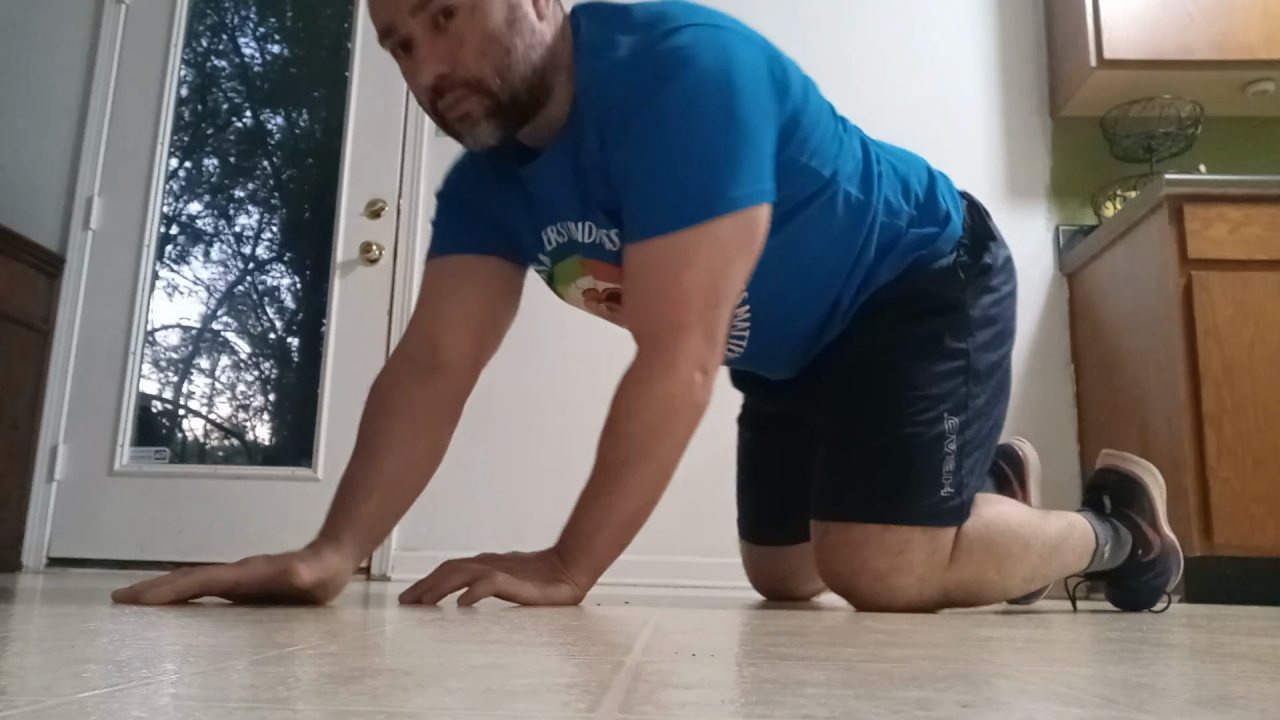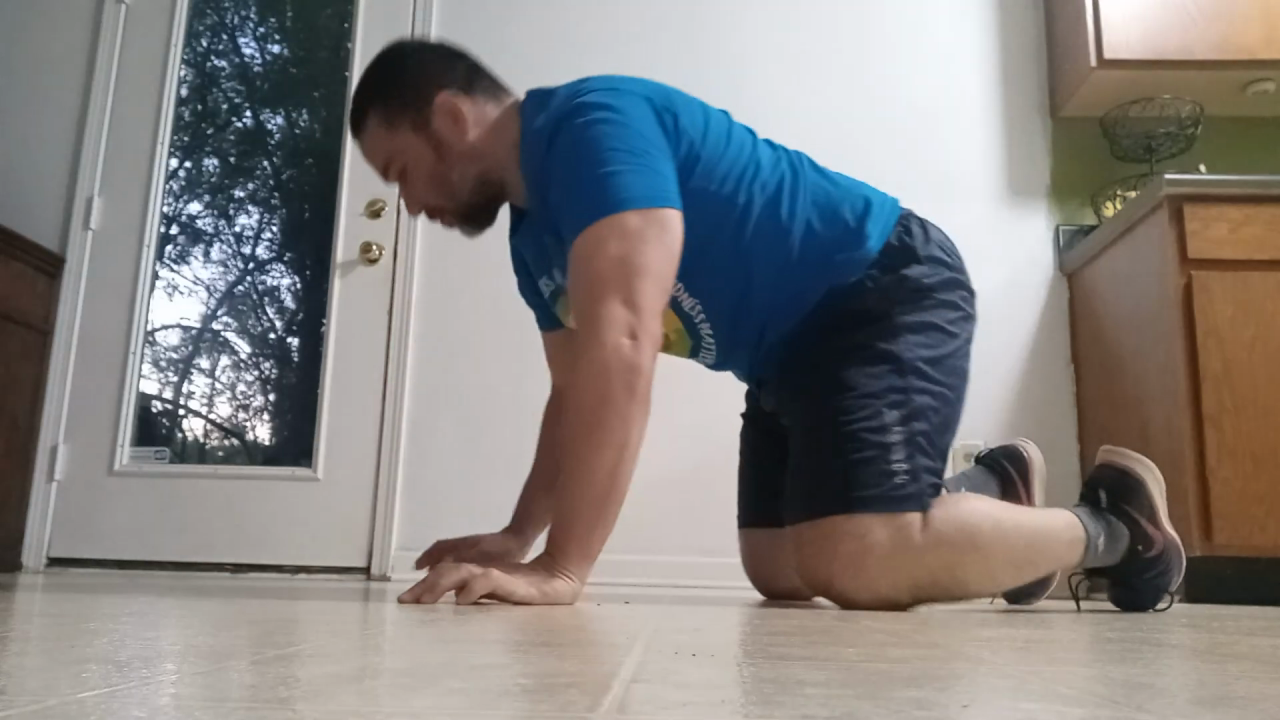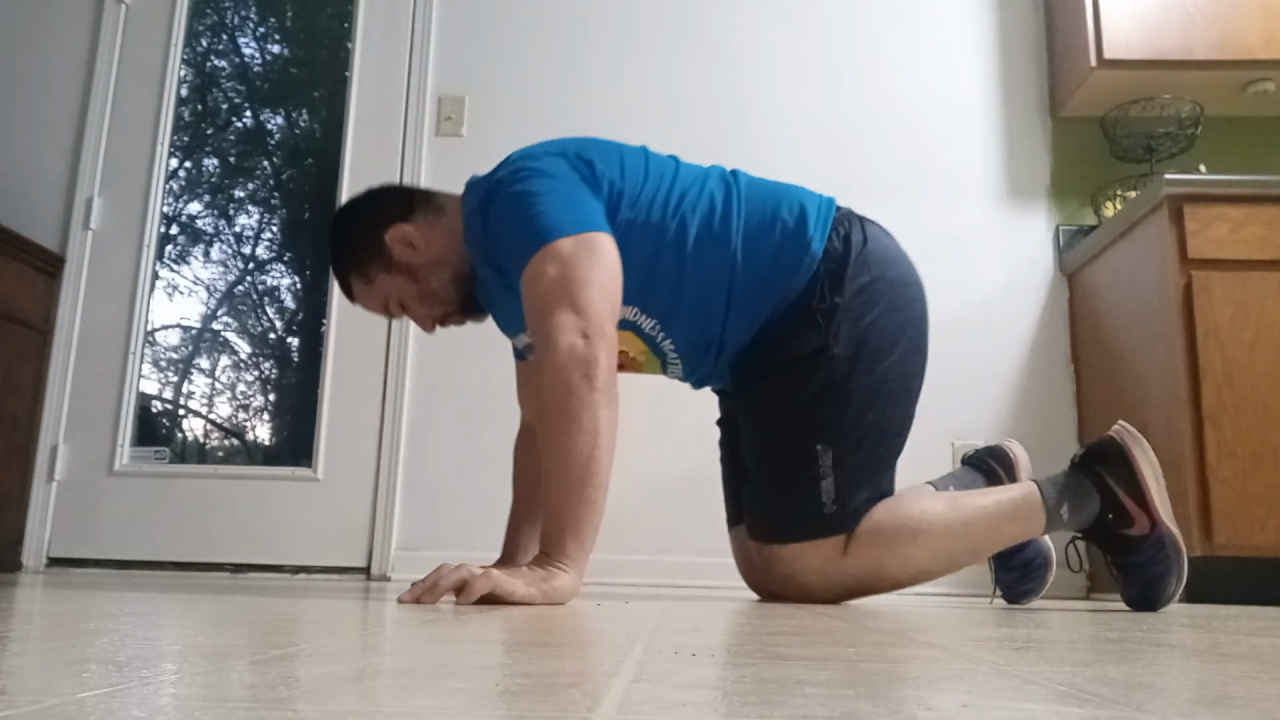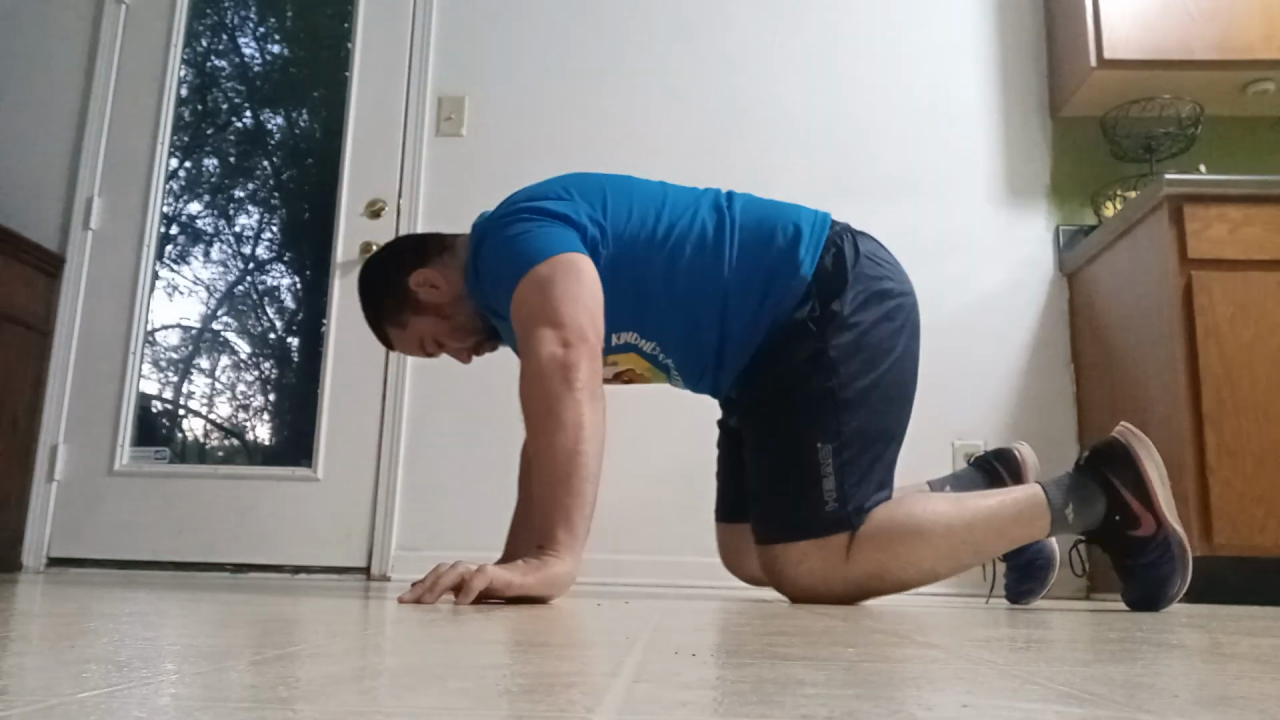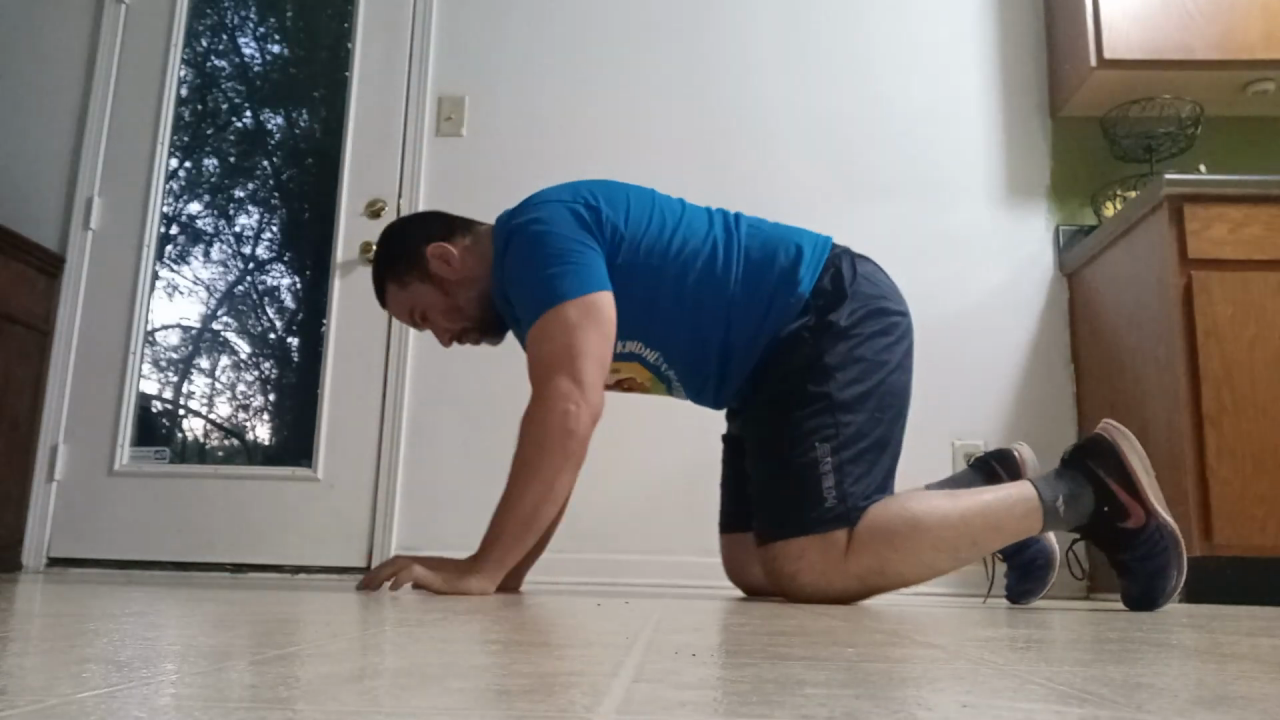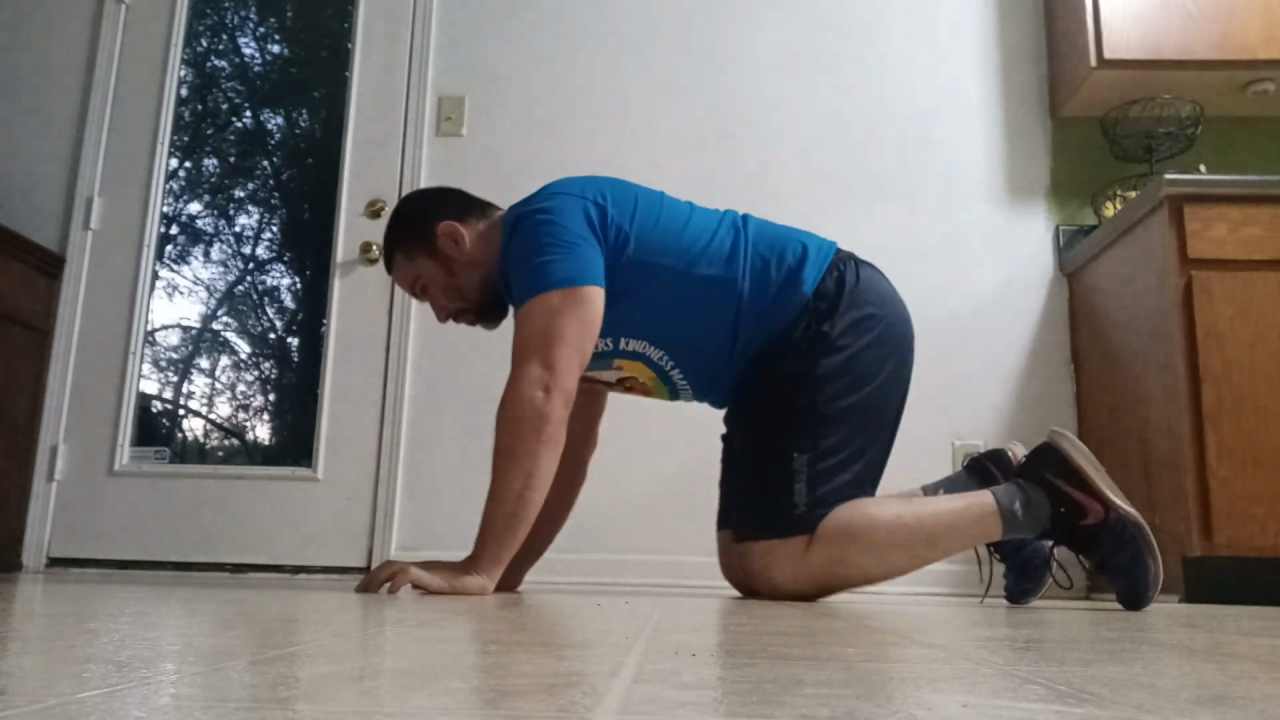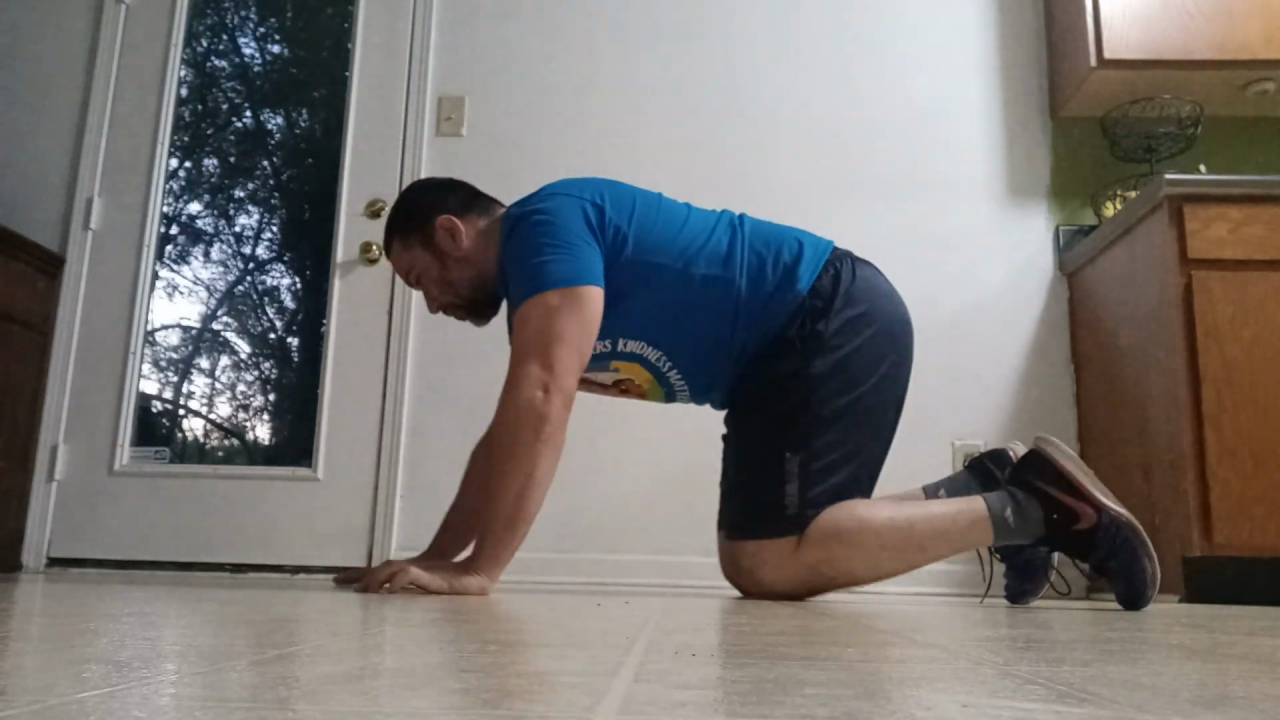
dt=0.5s
person 1, frame 1
right shoulder: (488, 184)
left elbow: (677, 358)
right elbow: (432, 368)
left wrist: (566, 569)
right wrist: (330, 555)
left hip: (925, 291)
right hip: (792, 349)
left knee: (881, 567)
right knee: (783, 577)
left ankle: (1111, 522)
right ankle: (986, 482)
person 1, frame 2
left shoulder: (590, 126)
right shoulder: (534, 237)
left elbow: (619, 347)
right elbow: (580, 396)
left wrist: (560, 568)
right wrist: (515, 540)
left hip: (889, 290)
right hip: (797, 346)
left knee: (859, 561)
right knee: (780, 570)
left ankle: (1108, 524)
right ankle: (991, 486)
person 1, frame 3
left shoulder: (519, 198)
right shoulder: (508, 275)
left elbow: (580, 358)
right elbow: (545, 425)
left wrist: (558, 567)
right wrist: (511, 563)
left hip: (844, 297)
right hip: (776, 340)
left knee: (808, 562)
right knee: (767, 568)
left ankle: (1088, 491)
right ankle: (984, 486)
person 1, frame 4
left shoulder: (513, 239)
right shoulder: (522, 287)
left elbow: (564, 367)
right elbow: (552, 426)
left wrist: (555, 555)
right wrist: (512, 564)
left hip: (836, 303)
right hip: (781, 339)
left knee: (813, 564)
right knee: (749, 553)
left ankle: (1092, 494)
right ankle: (991, 486)
person 1, frame 5
left shoulder: (538, 240)
right shoulder: (531, 297)
left elbow: (568, 412)
right elbow: (555, 437)
left wrist: (482, 571)
right wrist: (509, 574)
left hip: (833, 323)
right hip: (781, 358)
left knee: (815, 565)
right knee: (754, 568)
left ankle: (1081, 489)
right ankle: (989, 487)
person 1, frame 6
left shoulder: (547, 226)
right shoulder: (547, 279)
left elbow: (539, 399)
right elbow: (568, 444)
left wrist: (482, 570)
right wrist: (510, 571)
left hip: (837, 325)
right hip: (793, 354)
left knee: (781, 563)
right knee: (747, 564)
left ankle: (1038, 496)
right ankle: (982, 490)
person 1, frame 7
left shoulder: (545, 227)
right shoulder: (541, 283)
left elbow: (539, 399)
right elbow: (510, 436)
left wrist: (479, 569)
right wrist: (434, 558)
left hip: (837, 322)
right hip: (791, 351)
left knee: (773, 564)
right knee: (749, 563)
left ankle: (1030, 505)
right ankle: (983, 491)
